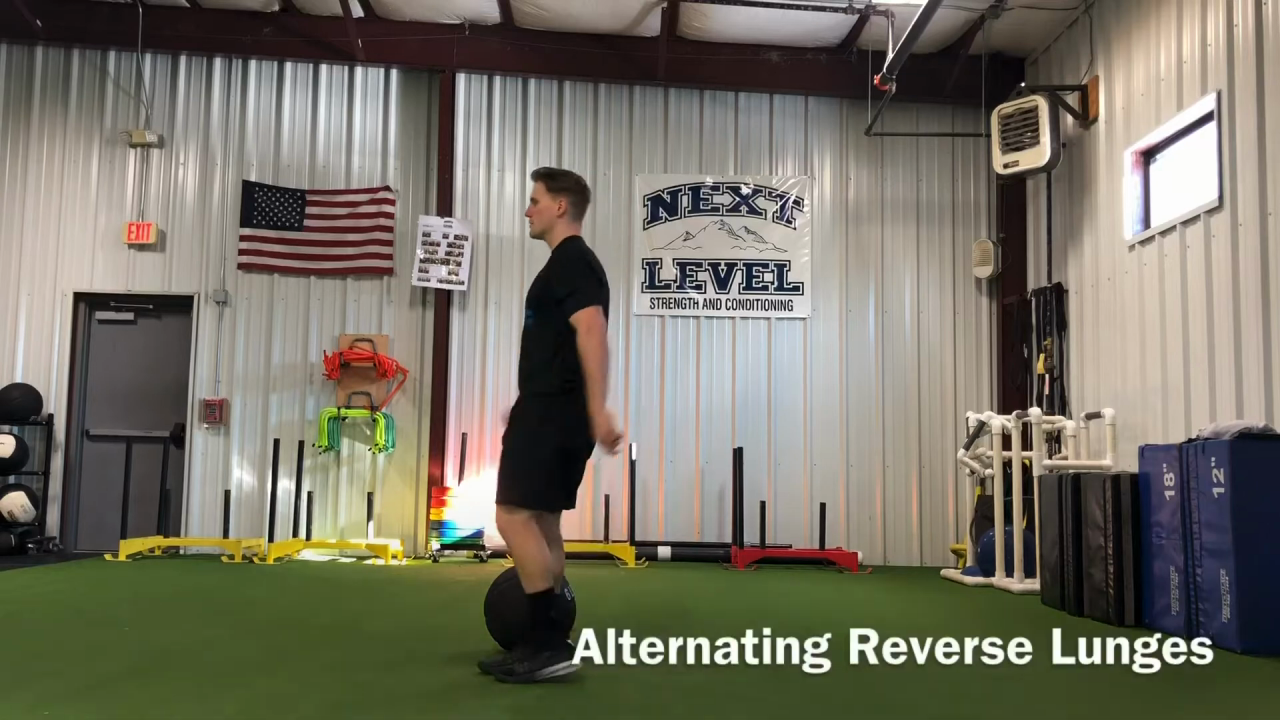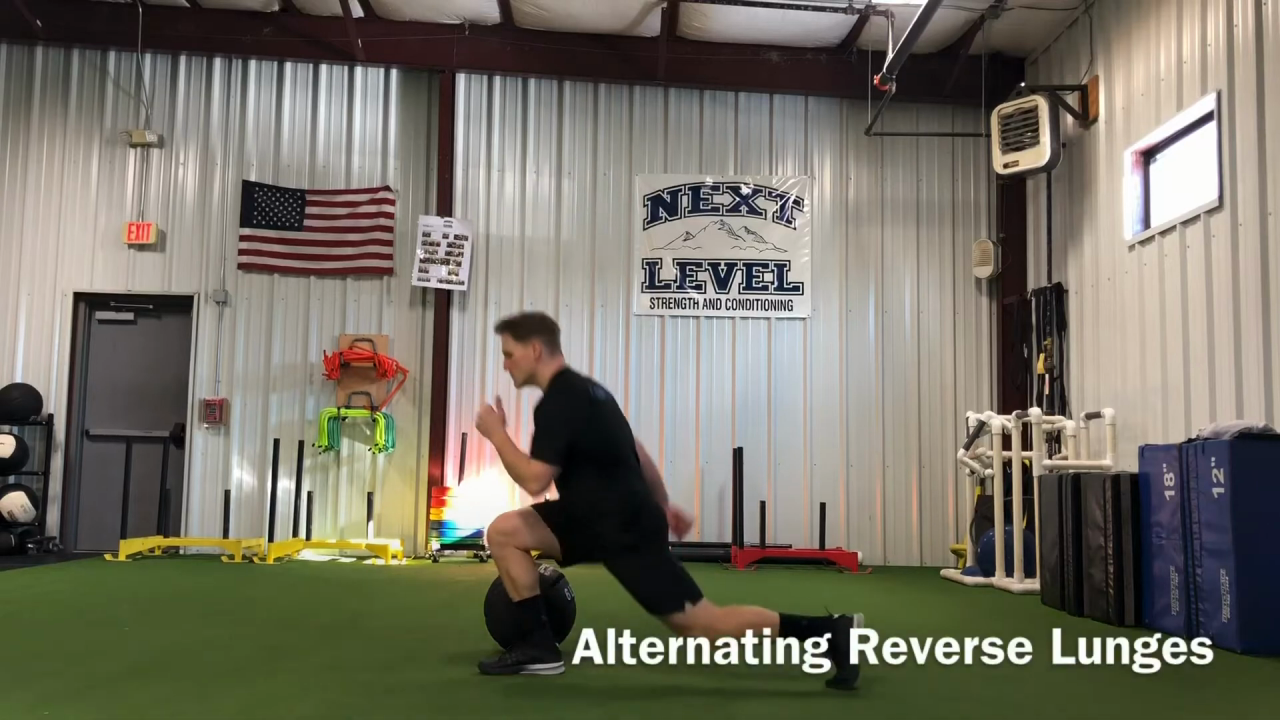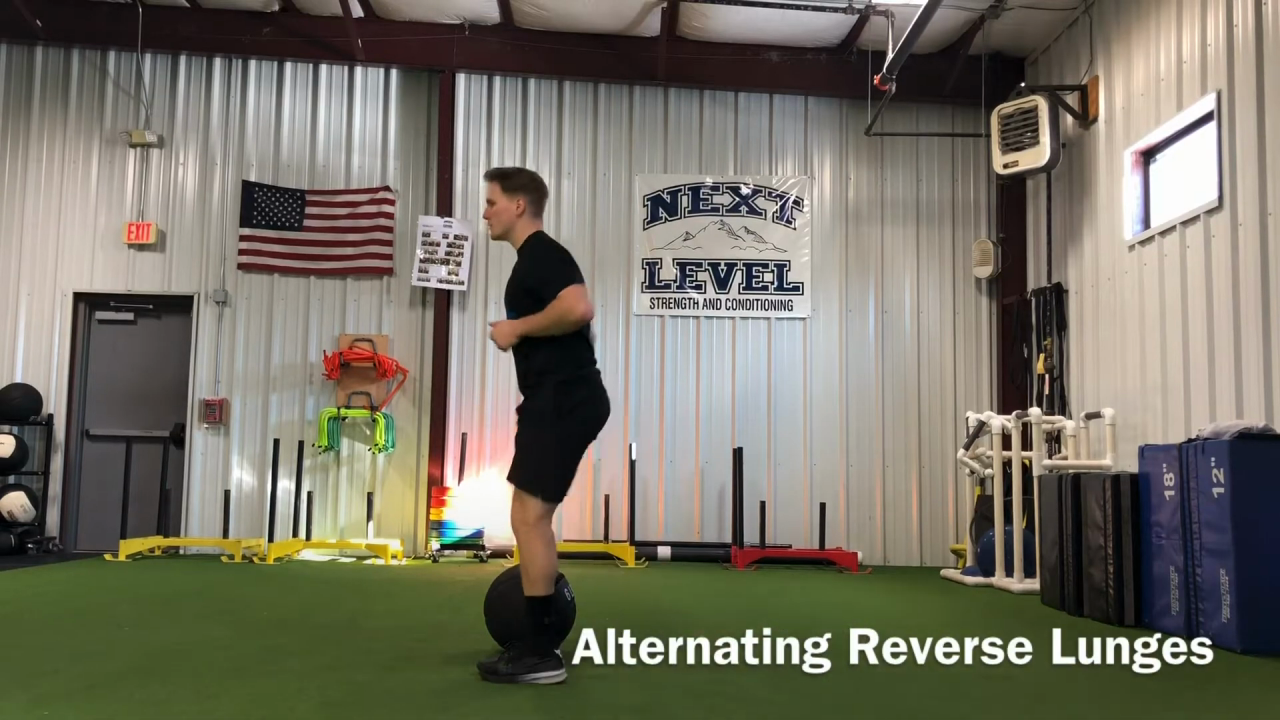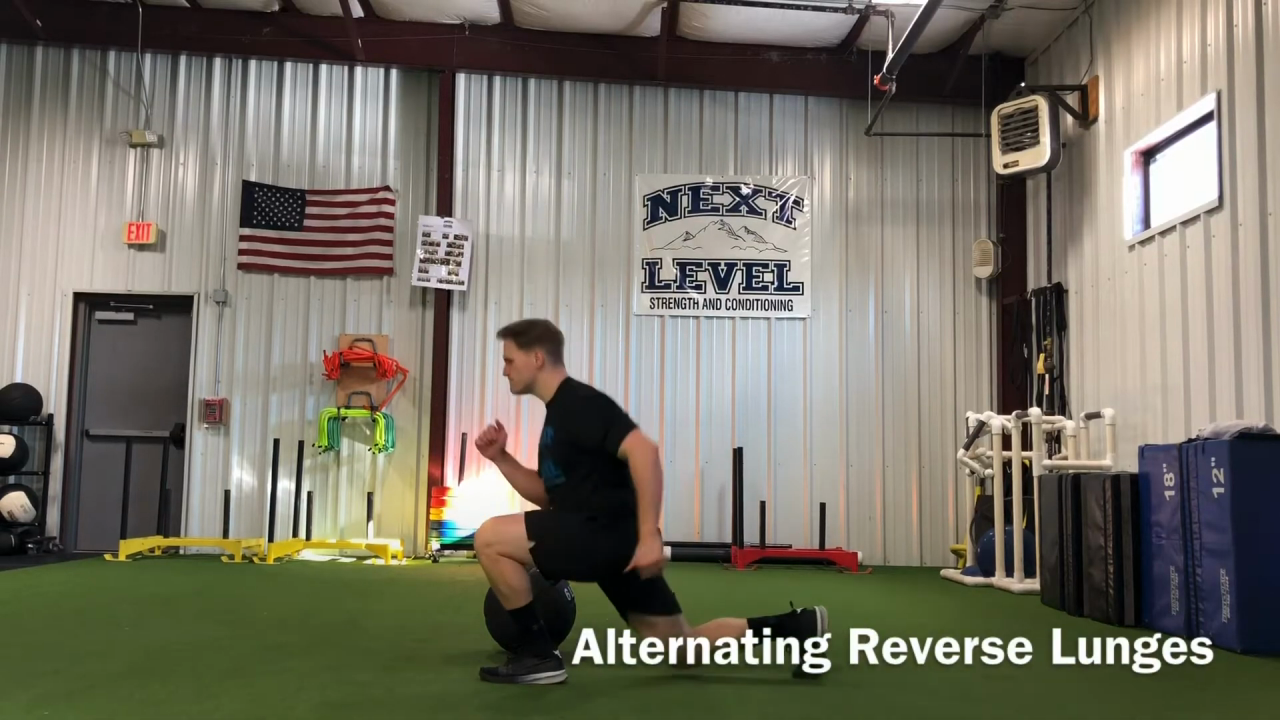
dt=0.7s
person 1, frame 1
left shoulder: (569, 261)
right shoulder: (574, 264)
left elbow: (592, 332)
left wrist: (599, 408)
left hip: (551, 413)
right hip: (554, 412)
left knee: (515, 519)
right knee: (540, 525)
left ankle: (550, 642)
right ankle: (542, 641)
person 1, frame 2
left shoulder: (558, 402)
right shoulder: (580, 390)
left elbow: (536, 480)
right elbow: (639, 454)
left wrist: (496, 434)
right wrist: (663, 505)
left hip: (624, 526)
right hip: (603, 517)
left knee: (702, 622)
right knee: (503, 534)
left ankle: (830, 633)
right ankle: (539, 647)
person 1, frame 3
left shoulder: (542, 253)
right shoulder: (537, 259)
left elbow: (579, 309)
right elbow: (558, 331)
left wrist: (517, 328)
left hip: (563, 404)
right hip: (556, 404)
left knee: (530, 520)
right knee: (530, 521)
left ankle: (540, 650)
right ankle: (537, 641)
person 1, frame 4
left shoulder: (580, 404)
right shoulder: (558, 414)
left elbow: (644, 451)
right elbow: (544, 492)
left wrist: (649, 534)
right wrist: (501, 458)
left hip: (606, 532)
right hip: (605, 533)
left knee: (490, 540)
right knee: (681, 642)
left ankle: (538, 653)
right ankle: (800, 627)
